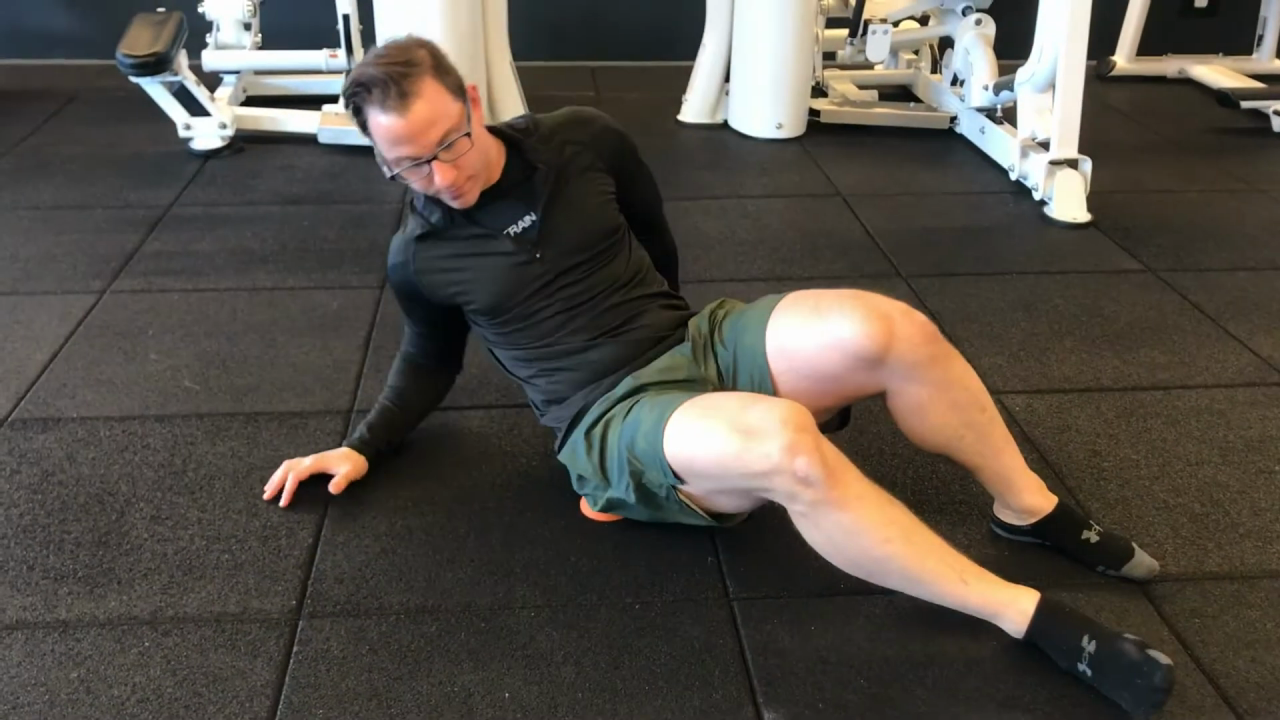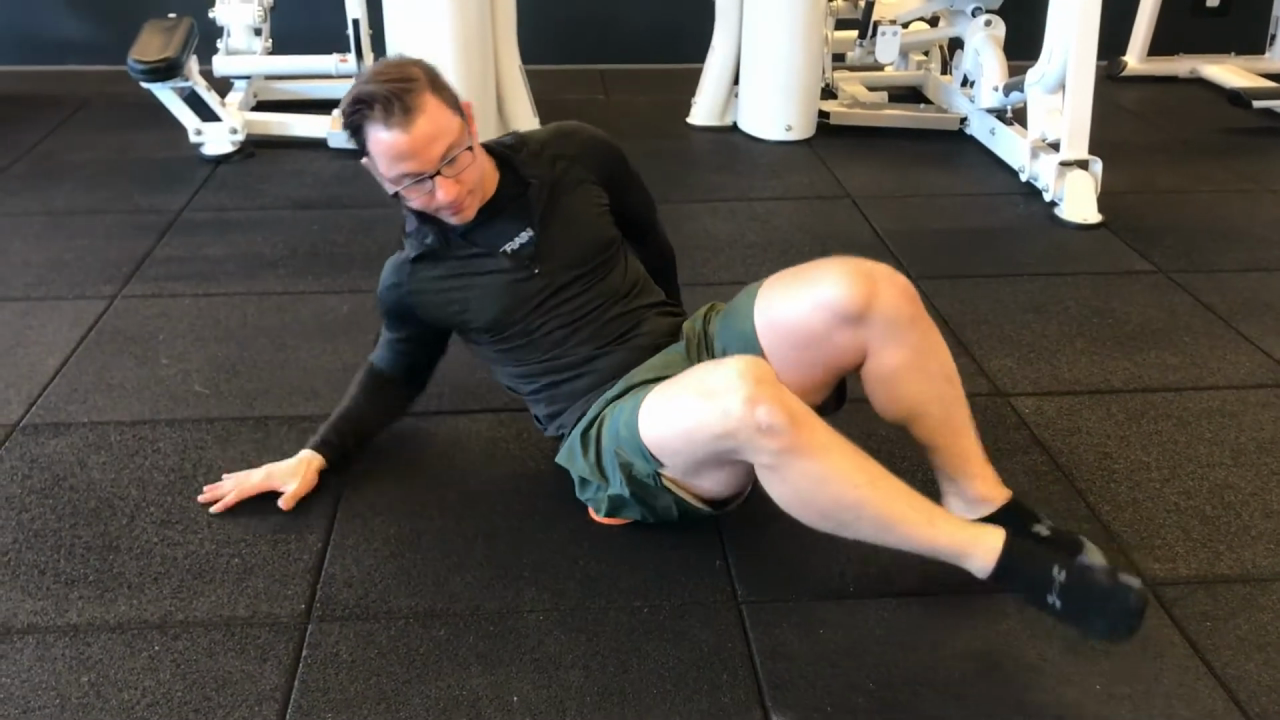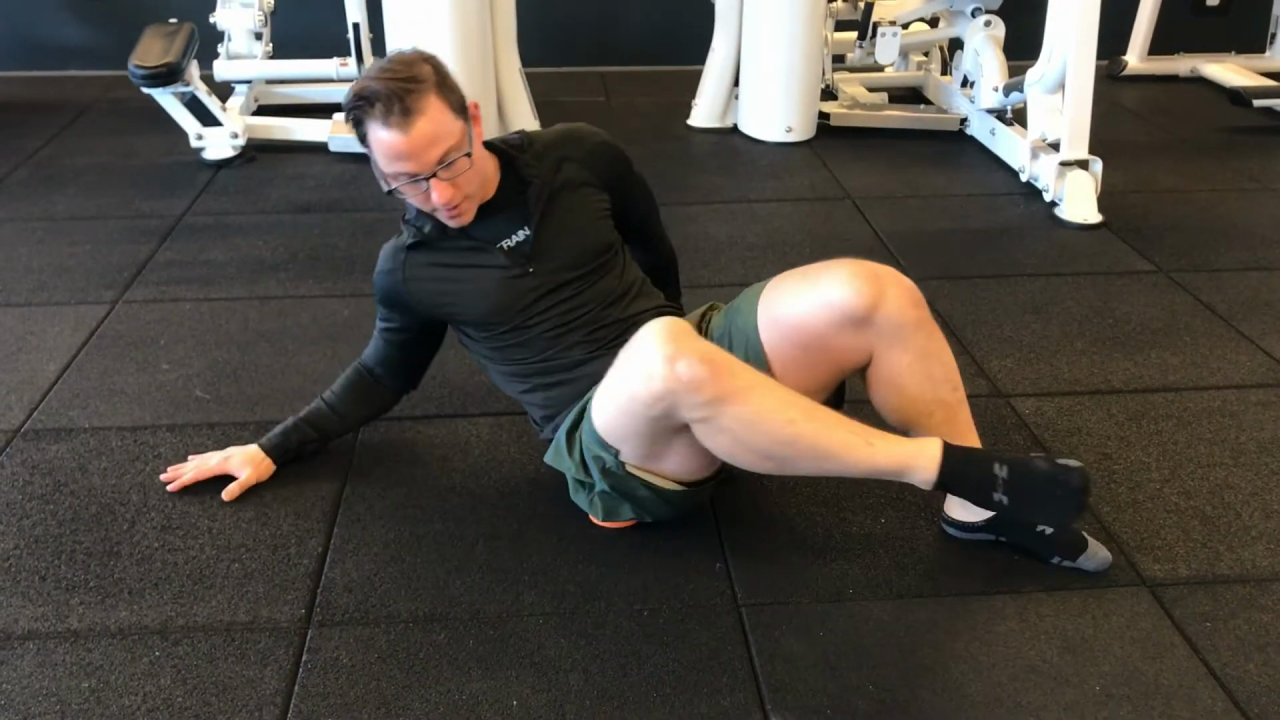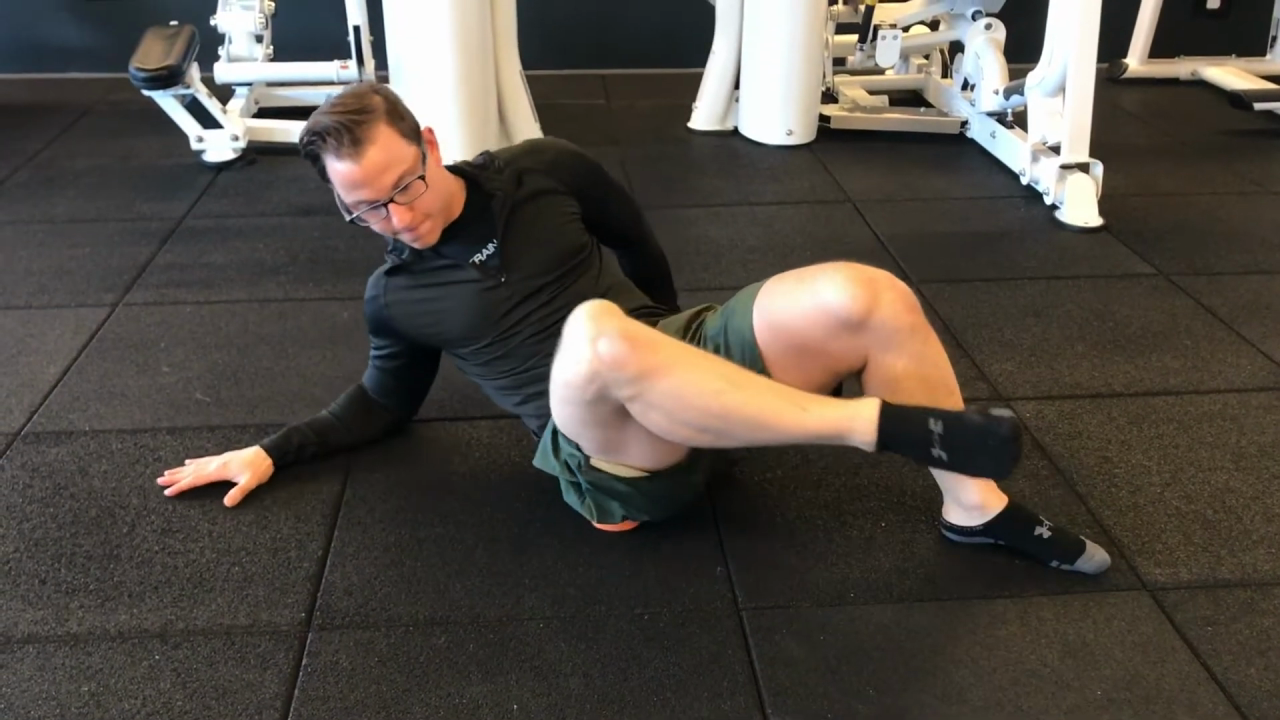
dt=0.5s
person 1, frame 1
left shoulder: (580, 141)
right shoulder: (419, 257)
right elbow: (431, 360)
right wrist: (360, 449)
left hip: (702, 341)
right hip: (615, 424)
left knee: (887, 332)
right knee: (784, 444)
left ankle: (1031, 511)
right ankle: (1033, 618)
person 1, frame 2
left shoulder: (573, 155)
right shoulder: (414, 282)
right elbow: (392, 381)
right wrist: (314, 457)
left hip: (694, 345)
right hip: (613, 437)
left knee: (863, 292)
right knee: (746, 399)
left ankle: (981, 502)
right ankle: (1004, 559)
person 1, frame 3
left shoulder: (578, 156)
right shoulder: (409, 270)
right elbow: (382, 378)
right wrist: (270, 450)
left hip: (699, 351)
right hip: (612, 444)
left knee: (871, 297)
right knee: (667, 357)
left ankle: (980, 509)
right ankle: (955, 471)
person 1, frame 4
left shoulder: (543, 170)
right shoulder: (395, 297)
right elbow: (382, 405)
right wrist: (269, 452)
left hip: (692, 351)
right hip: (613, 457)
left knee: (865, 297)
right knee: (593, 331)
left ankle: (977, 508)
right ankle: (888, 425)
